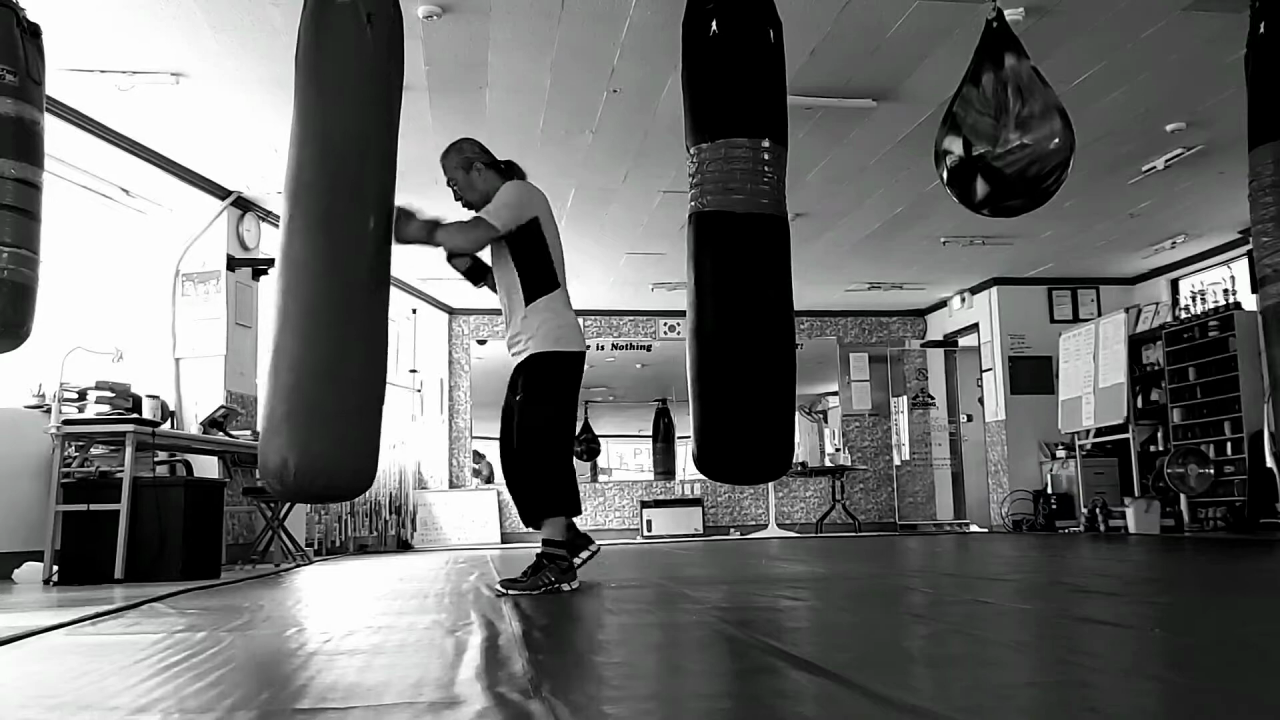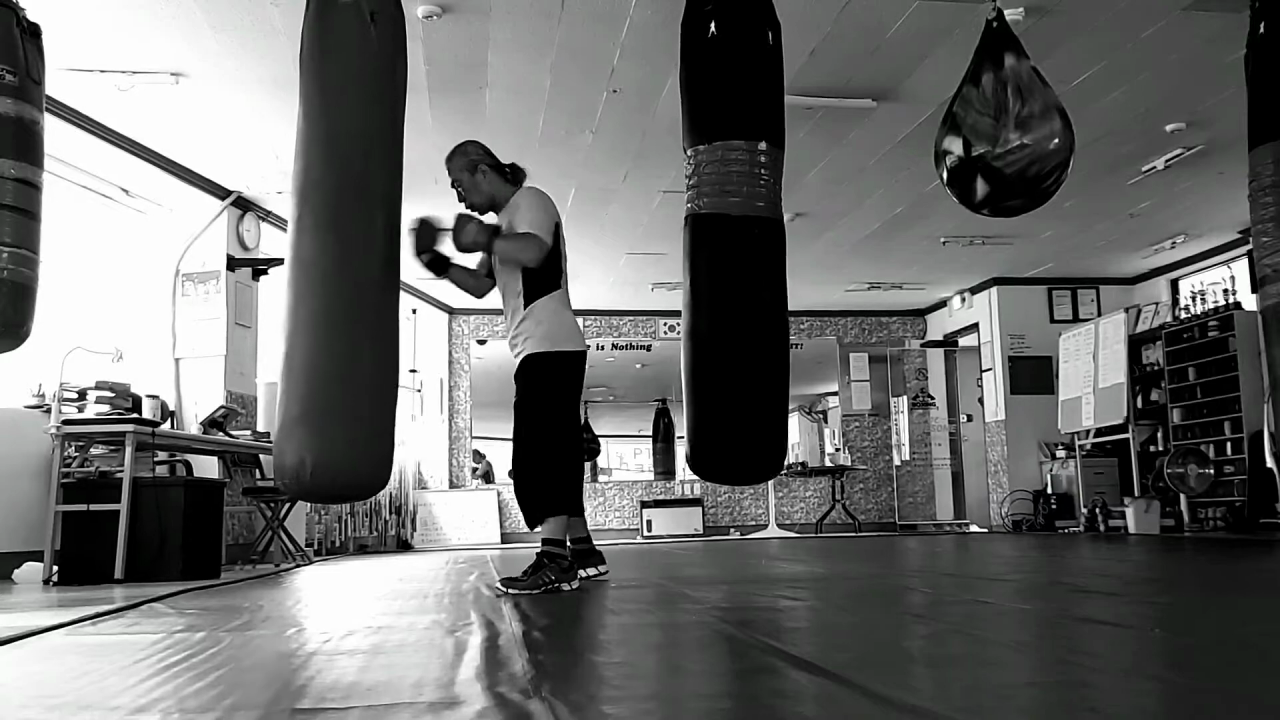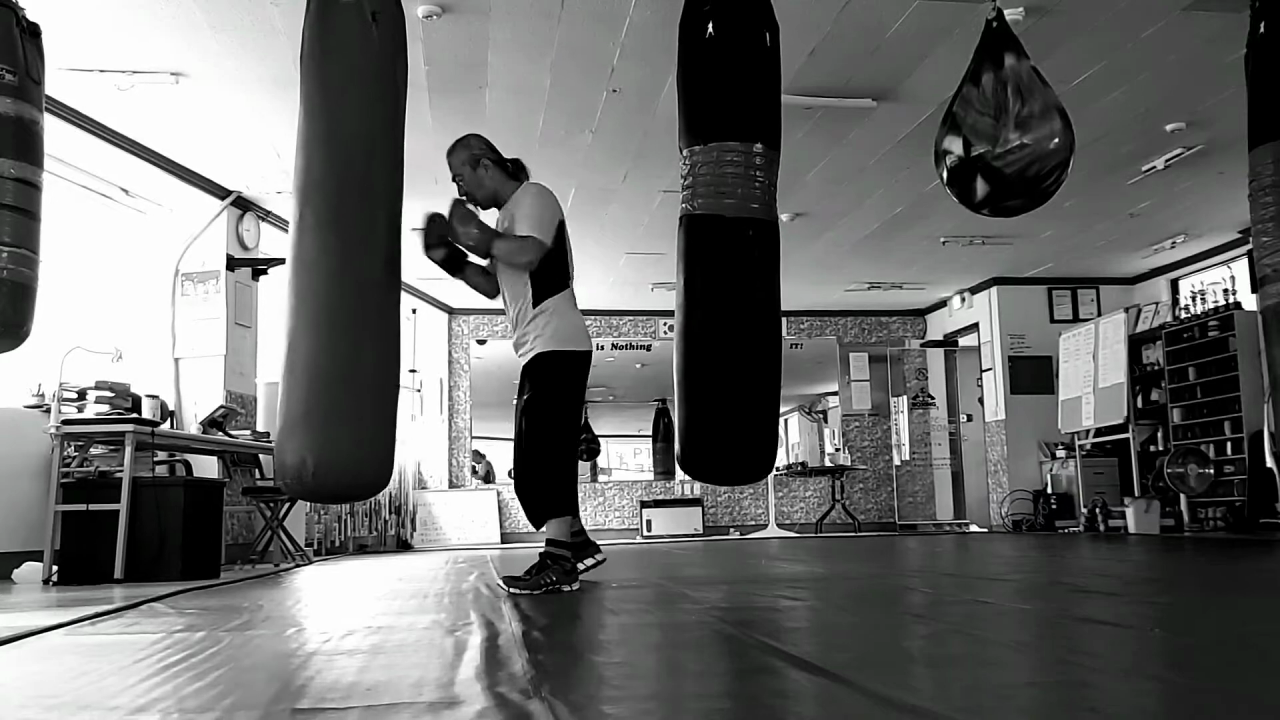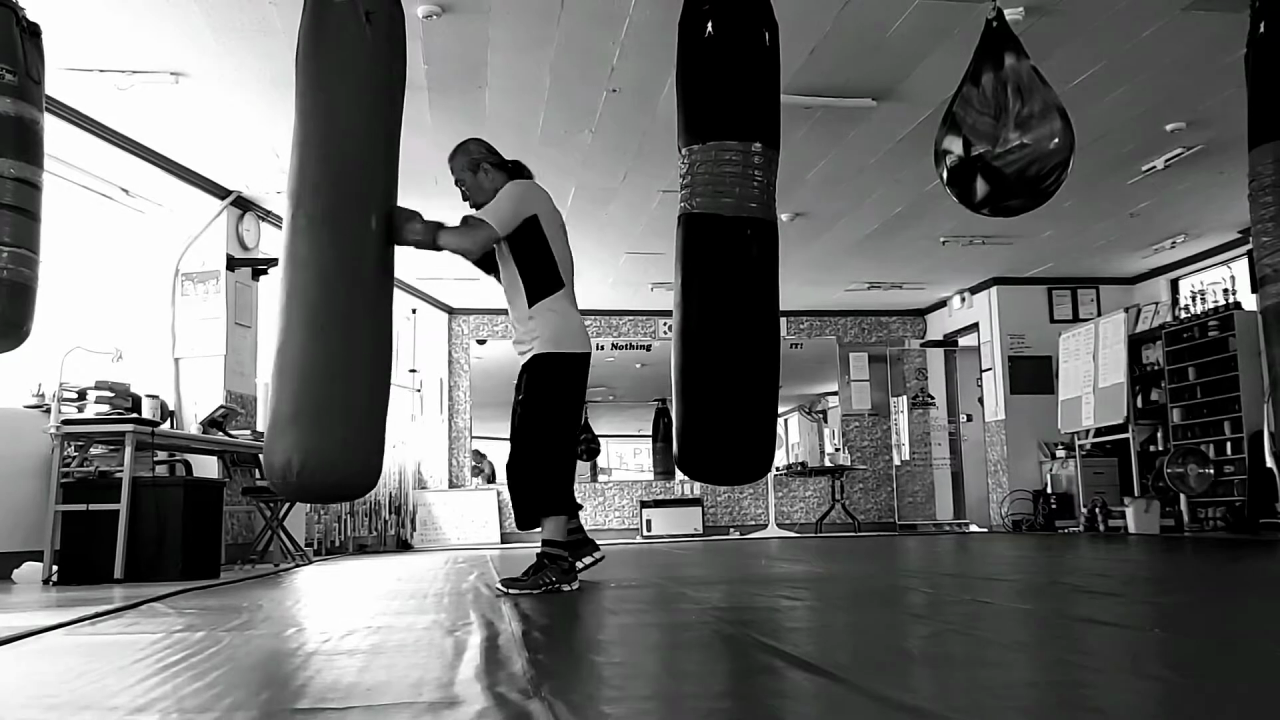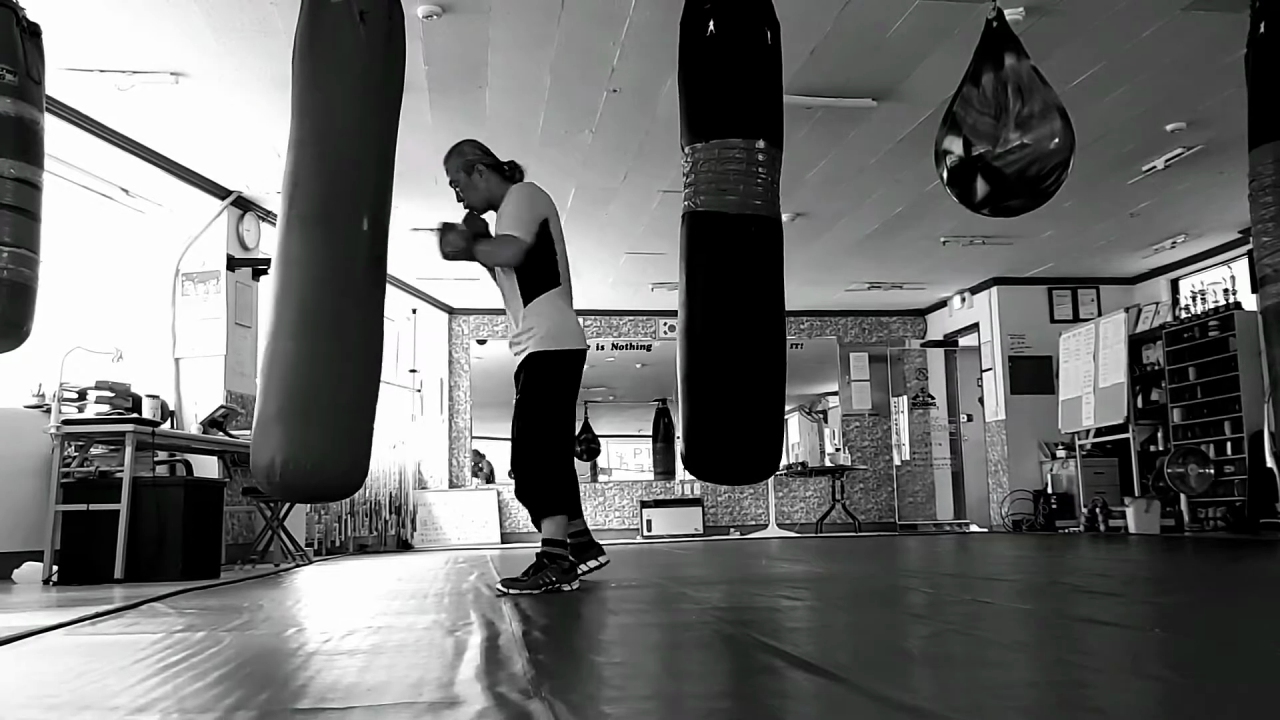
dt=0.4s
person 1, frame 1
left shoulder: (519, 194)
right shoulder: (508, 209)
left elbow: (469, 236)
right elbow: (511, 283)
left wrist: (419, 229)
left hip: (550, 348)
right hip: (538, 349)
left knee: (536, 452)
right knee: (526, 450)
left ankle: (555, 561)
right ankle: (569, 540)
person 1, frame 2
left shoulder: (528, 200)
right shoulder: (504, 218)
left elbow: (533, 254)
right elbow: (480, 285)
left wrist: (484, 237)
right wrist: (436, 260)
left hip: (550, 348)
right hip: (539, 351)
left knee: (540, 451)
right knee: (551, 452)
left ankle: (555, 560)
right ankle: (580, 551)
person 1, frame 3
left shoulder: (531, 196)
right shoulder: (512, 211)
left elbow: (529, 254)
right elbow: (491, 287)
left wrist: (477, 238)
right wrist: (448, 255)
left hip: (556, 347)
right hip: (538, 352)
left knee: (546, 451)
right knee: (534, 455)
left ankle: (558, 560)
right ankle: (576, 545)
person 1, frame 4
left shoulder: (520, 193)
right shoulder: (523, 203)
left elbow: (472, 237)
right elbow: (521, 275)
left wrist: (415, 228)
right wrist: (480, 254)
left hip: (553, 348)
right hip: (549, 350)
left knee: (538, 451)
right knee: (546, 452)
left ankle: (554, 560)
right ankle: (575, 544)
person 1, frame 5
left shoulder: (522, 195)
right shoulder: (513, 213)
left elbow: (510, 252)
right elbow: (511, 270)
left wrist: (464, 245)
right wrist: (470, 243)
left hip: (551, 347)
right hip: (538, 352)
left knee: (538, 450)
right knee: (546, 453)
left ankle: (555, 560)
right ankle: (580, 545)
